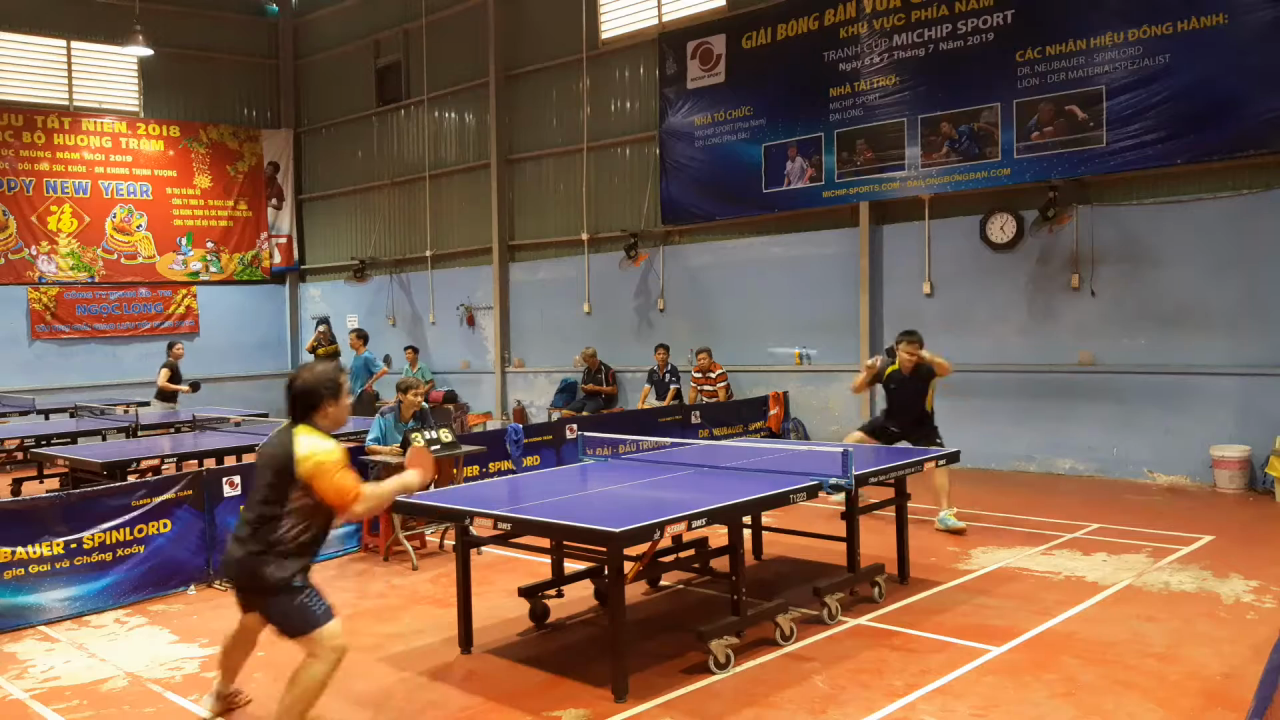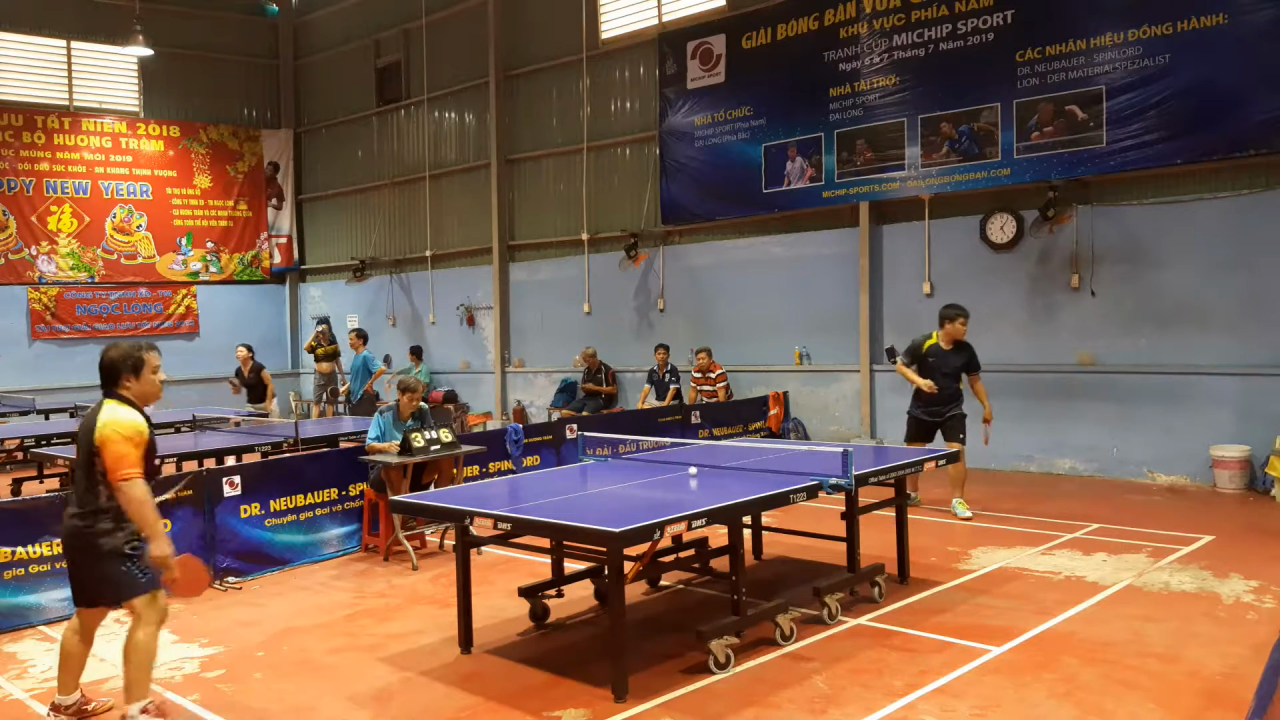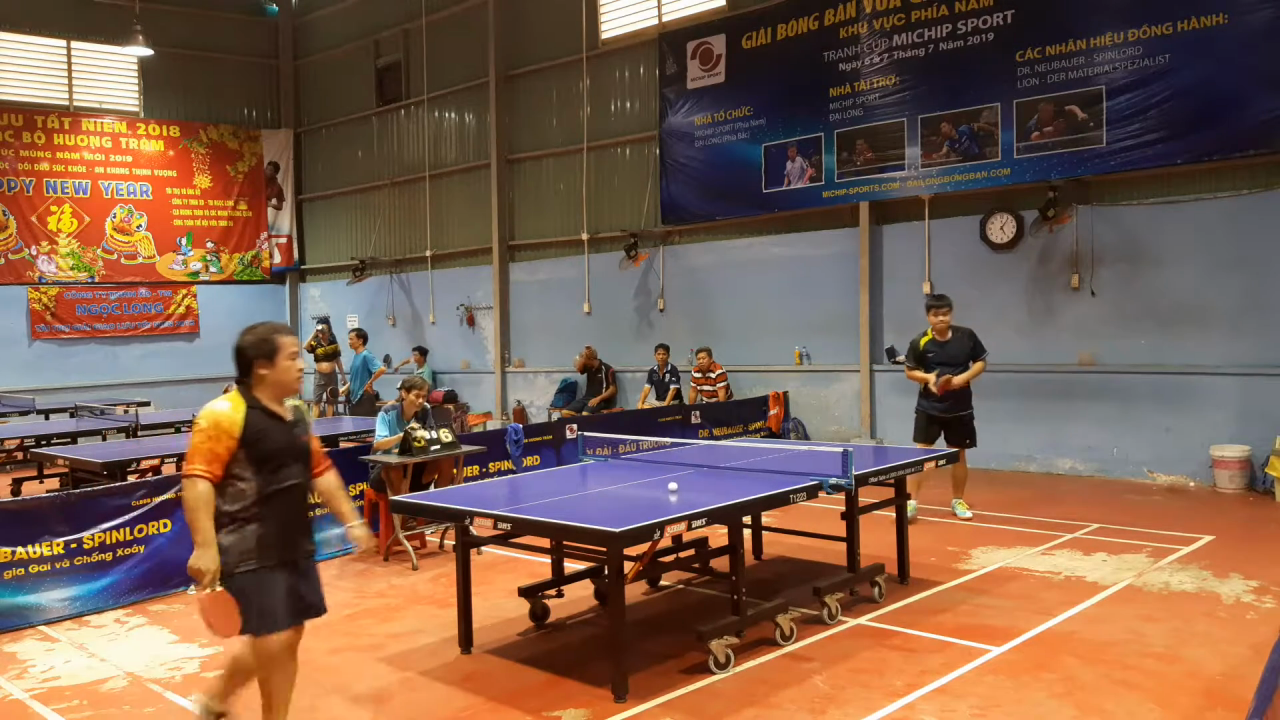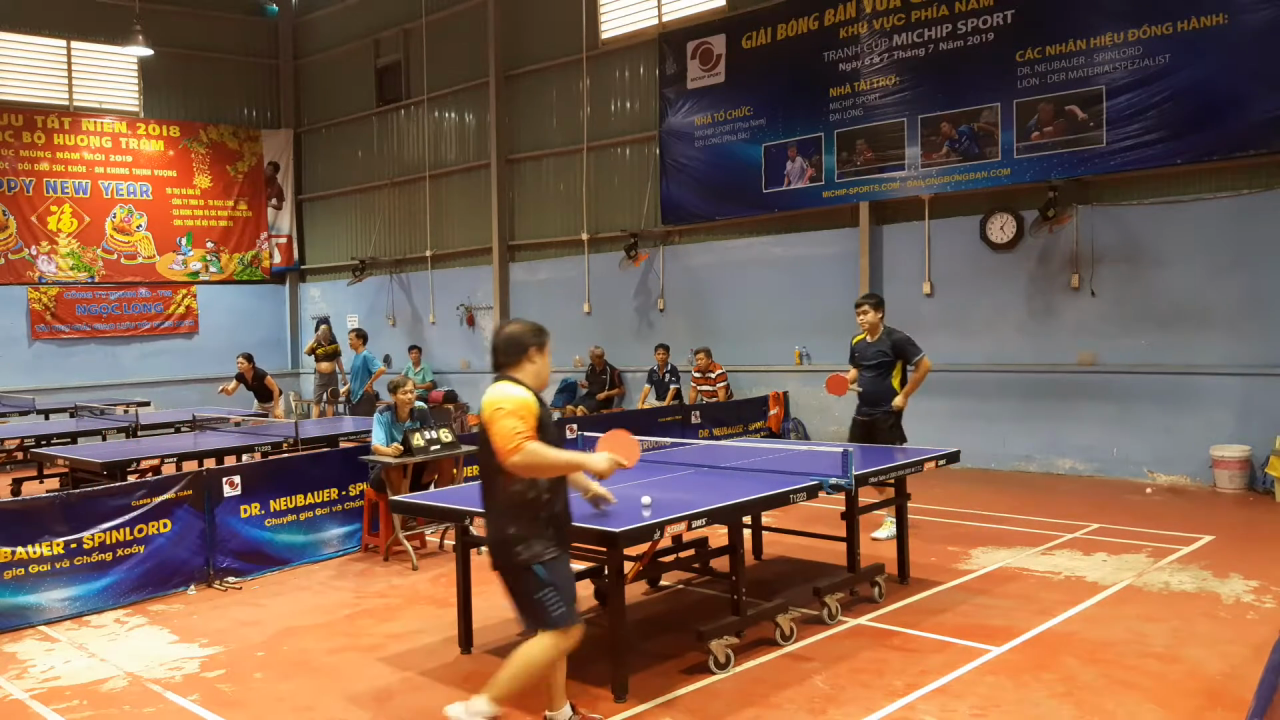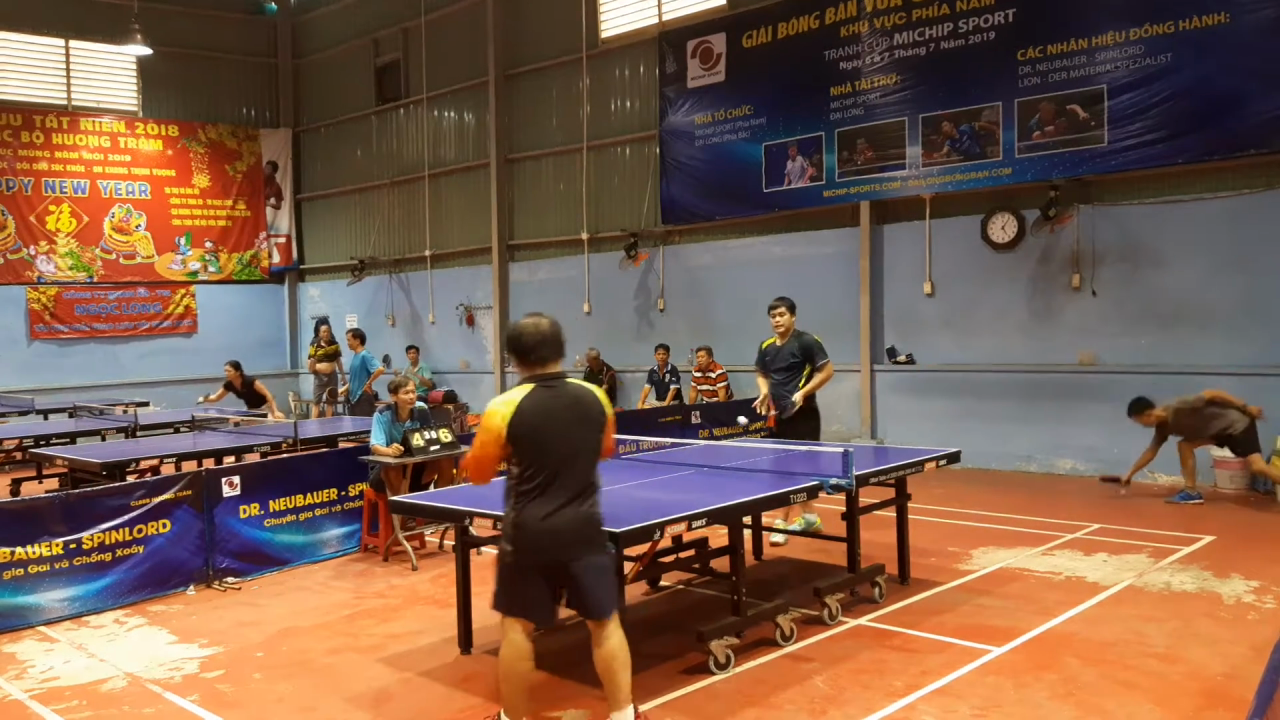
dt=1s
person 1, frame 1
left shoulder: (281, 439)
right shoulder: (320, 450)
right elbow: (357, 505)
right wrist: (406, 481)
left hip: (243, 558)
right hip: (271, 567)
left knee: (252, 623)
right knee: (328, 647)
person 1, frame 2
left shoulder: (104, 413)
right shoulder: (125, 420)
right elbow: (130, 482)
right wrist: (156, 538)
left hip: (87, 531)
right hip: (108, 536)
left knee: (88, 615)
right knee: (149, 609)
person 1, frame 3
left shoulder: (297, 413)
right shoulder: (225, 414)
left elbow: (320, 471)
right elbow: (197, 480)
left wrist: (351, 519)
right wrist: (205, 546)
left hip: (295, 547)
right hip: (250, 551)
left knee: (287, 641)
right knee: (272, 642)
person 1, frame 4
left shoulder: (518, 399)
right shoulder: (509, 397)
right elbow: (520, 455)
left wrist: (584, 484)
right wrist: (586, 462)
left hip: (532, 536)
right hip: (525, 541)
left knee: (552, 628)
right knee: (562, 632)
person 1, frame 5
left shoulder: (503, 409)
right shoulder: (593, 399)
left elbow: (475, 472)
left wrist: (494, 451)
left hip: (527, 535)
right hip: (583, 531)
left knee: (518, 627)
right knee: (605, 624)
person 2, frame 1
left shoulder: (926, 367)
right shoulder: (885, 369)
left elbow: (946, 370)
right elbow: (856, 389)
left wrist: (932, 360)
right wrist: (867, 372)
left hip: (921, 426)
right hip: (890, 423)
right knee: (853, 441)
left ankle: (945, 514)
person 2, frame 2
left shoulder: (966, 350)
right shoulder: (922, 344)
left elbow: (974, 379)
right elbow: (901, 366)
left wrist: (986, 407)
right wrist: (919, 381)
left hip: (952, 410)
right hip: (921, 409)
left knee: (957, 452)
left ankle: (957, 500)
right ankle: (912, 493)
person 2, frame 3
left shoulder: (967, 336)
right shoulder: (920, 343)
left elbow: (981, 362)
right elbow: (910, 371)
left wrist: (964, 377)
right wrist: (927, 378)
left hip: (960, 408)
right hip: (928, 408)
left knee: (958, 455)
left ankle: (958, 501)
right ankle: (910, 503)
person 2, frame 4
left shoulder: (897, 339)
right shoulder: (857, 343)
left elbow: (924, 365)
left wrist: (904, 396)
right wrist: (846, 380)
left hip: (887, 412)
right hip: (863, 412)
left ankle: (894, 520)
person 2, frame 5
left shoulder: (806, 341)
right shoulder: (766, 347)
left elbow: (827, 371)
right elbow: (762, 375)
left wrist: (803, 393)
right wrist: (764, 393)
left hip: (803, 414)
right hip: (781, 415)
left ankle: (783, 523)
right ankle: (810, 517)
